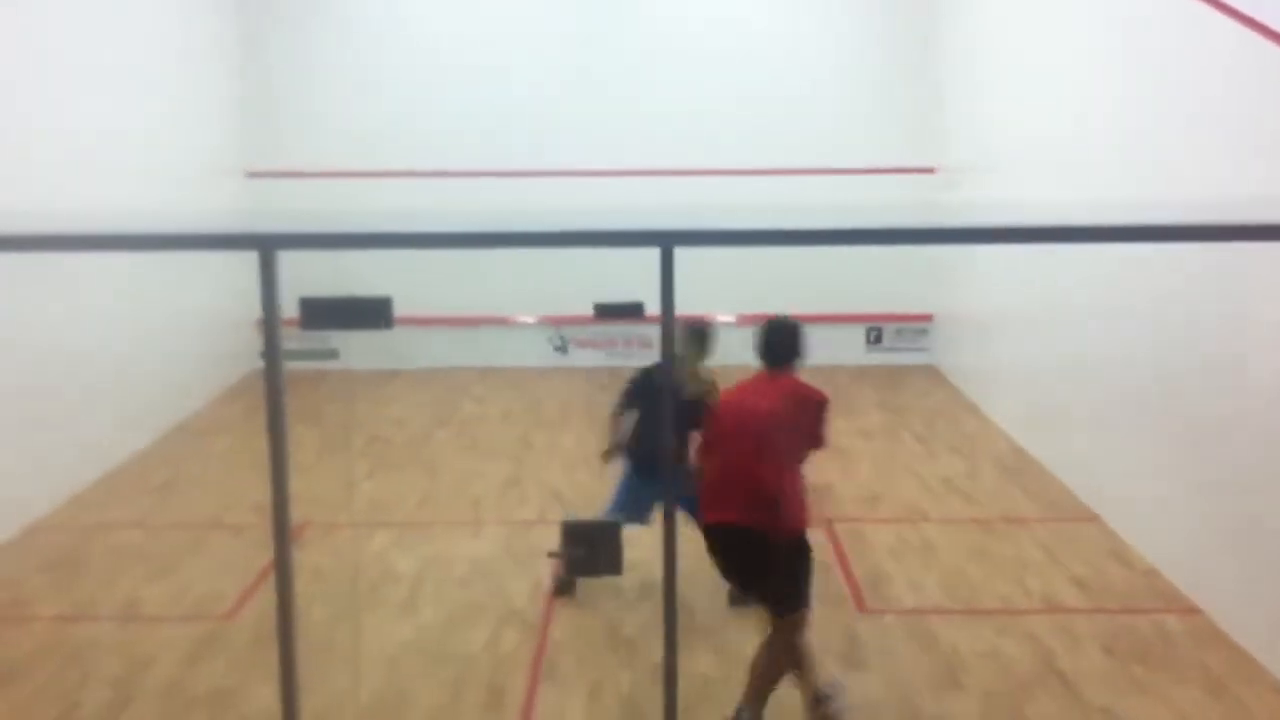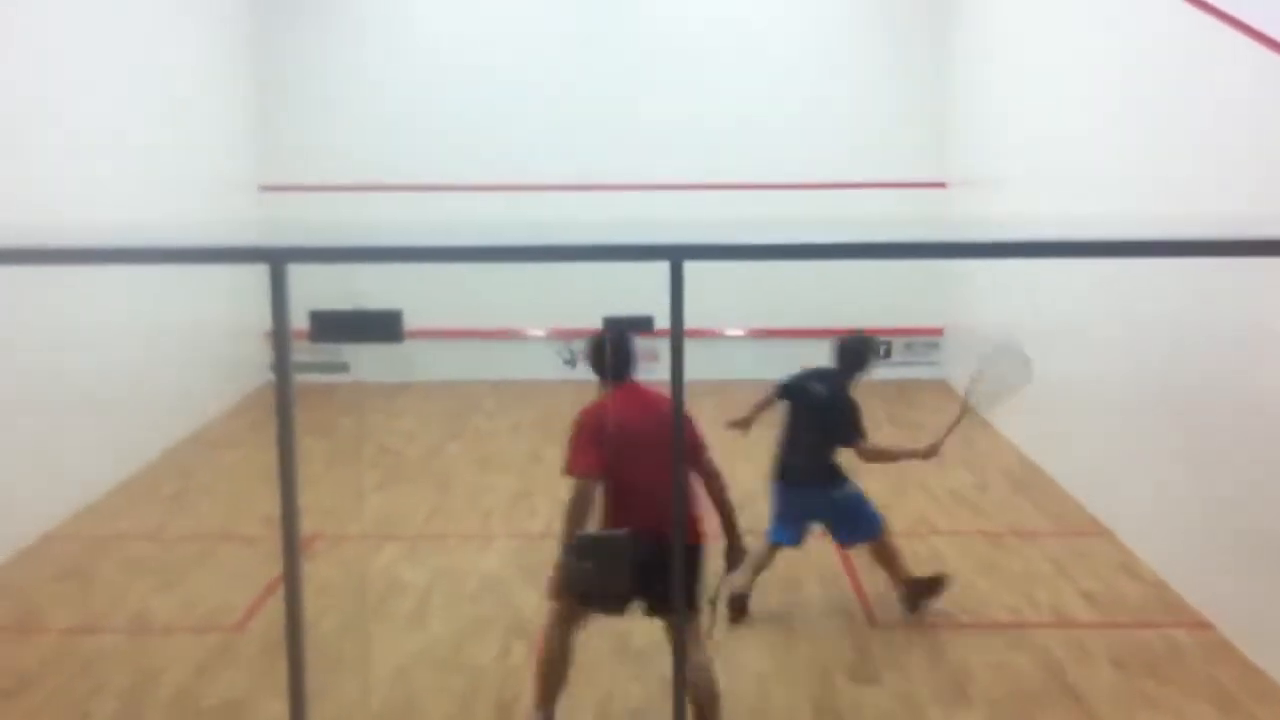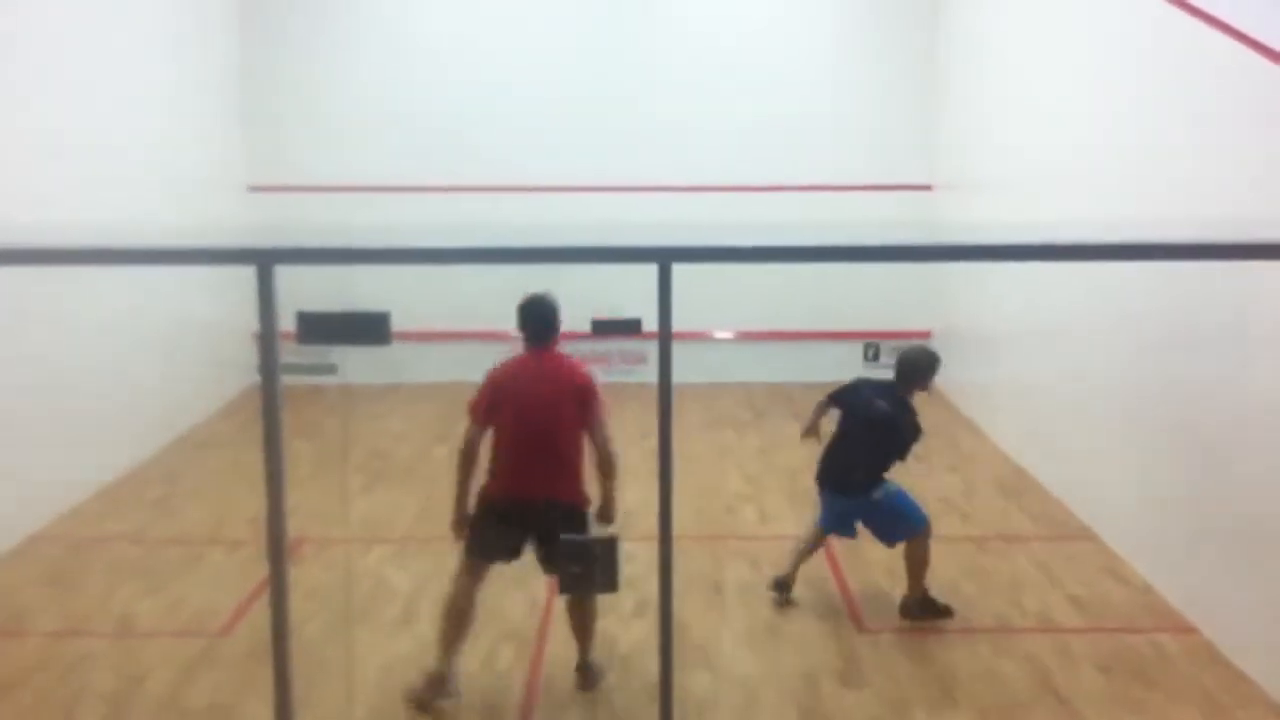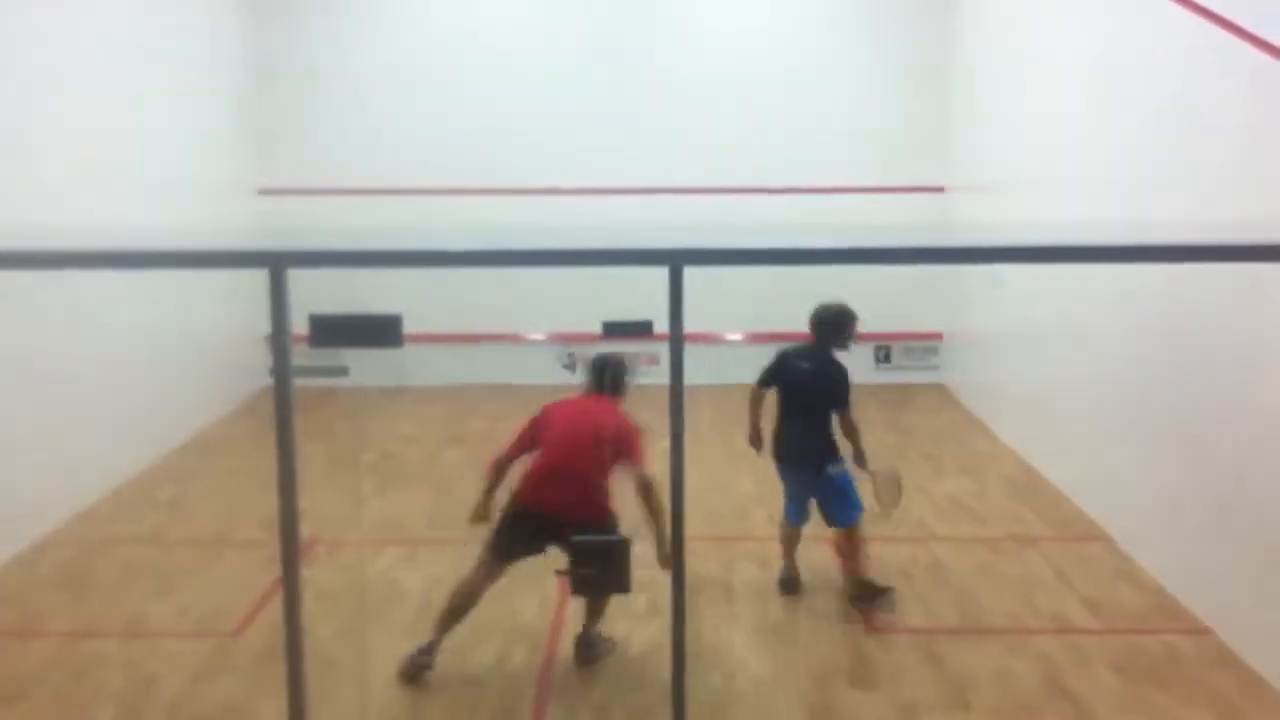
dt=0.4s
person 1, frame 1
left shoulder: (729, 399)
right shoulder: (811, 400)
left elbow: (702, 466)
left hip: (720, 520)
right hip: (774, 524)
left knee: (787, 616)
right knee: (789, 624)
person 1, frame 2
left shoulder: (593, 418)
right shoulder: (669, 408)
left elbow: (584, 492)
right elbow: (711, 475)
left wrist: (564, 562)
right wrist: (733, 534)
left hip: (619, 538)
right hip: (677, 539)
left knee: (561, 619)
right knee: (690, 642)
person 1, frame 3
left shoulder: (501, 375)
right shoulder: (580, 379)
left elbow: (472, 441)
right elbow: (602, 446)
left wrist: (460, 504)
right wrist: (608, 499)
left hip: (505, 494)
right hip: (562, 497)
left knee: (469, 578)
left ankle: (443, 671)
right ankle: (586, 663)
person 1, frame 4
left shoulder: (554, 411)
right shoulder: (623, 425)
left elbow: (504, 459)
right elbow: (643, 480)
left wrist: (485, 500)
right wrist: (662, 540)
left hip: (532, 503)
right hip: (586, 512)
left knee: (483, 573)
left ankle: (430, 650)
right ankle: (588, 638)
person 2, frame 1
left shoulder: (648, 376)
right shoulder: (705, 388)
left elbow: (619, 414)
right elbow: (698, 433)
left wrist: (614, 443)
left hip: (641, 467)
right hip: (675, 471)
left knee: (614, 521)
person 2, frame 2
left shoulder: (809, 378)
right shoulder: (844, 404)
left elbow: (773, 397)
right elbow: (865, 452)
left wrist: (748, 419)
right wrist: (918, 452)
left hip: (788, 478)
right hip: (821, 482)
left knee: (778, 540)
right knee: (874, 531)
left ankle: (739, 590)
right ankle: (910, 589)
person 2, frame 3
left shoulder: (861, 387)
right shoulder: (908, 423)
left elbow: (823, 404)
right elbow: (894, 456)
left wrist: (811, 426)
left hip: (829, 477)
right hip: (863, 486)
left knee: (825, 528)
right knee: (919, 530)
left ankle: (787, 576)
right ankle: (915, 600)
person 2, frame 4
left shoulder: (785, 358)
right shoulder: (835, 372)
left elbow: (757, 393)
right elbow: (846, 421)
left wrist: (755, 429)
right wrist: (861, 455)
left hip: (785, 451)
right hip: (819, 455)
left knee: (795, 511)
right knee: (848, 518)
left ankle: (788, 573)
right ankle: (857, 584)
